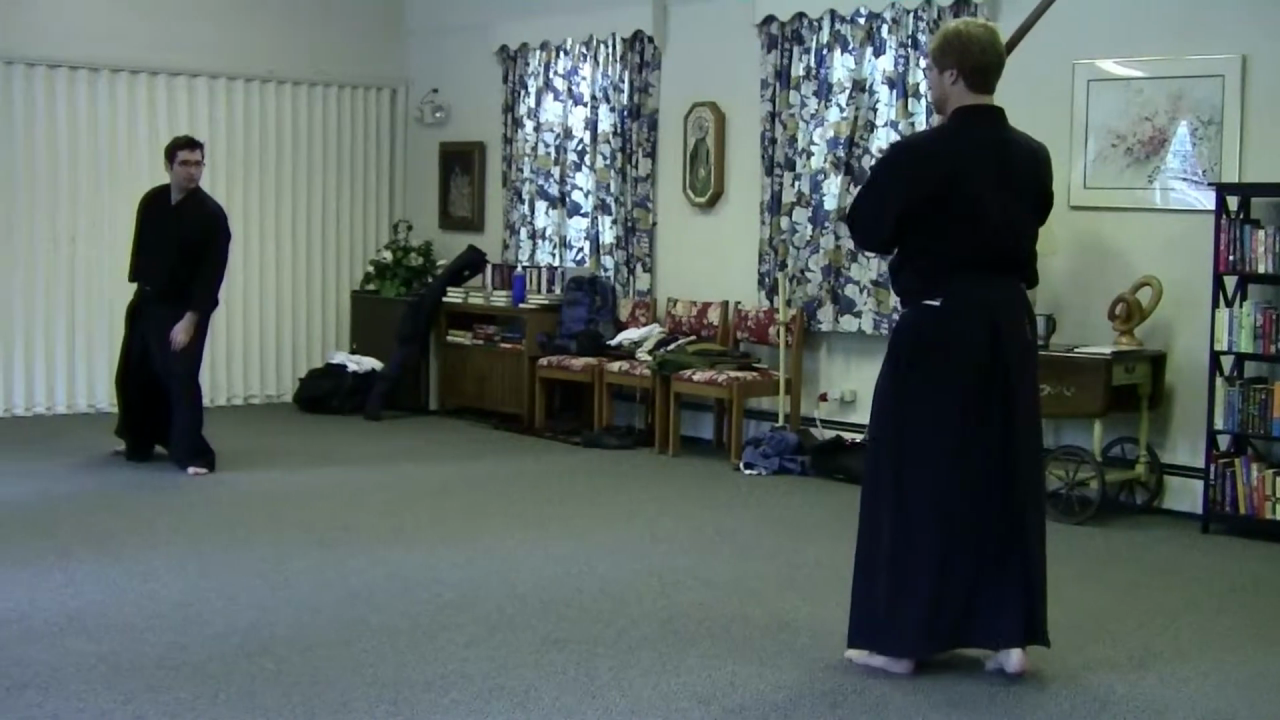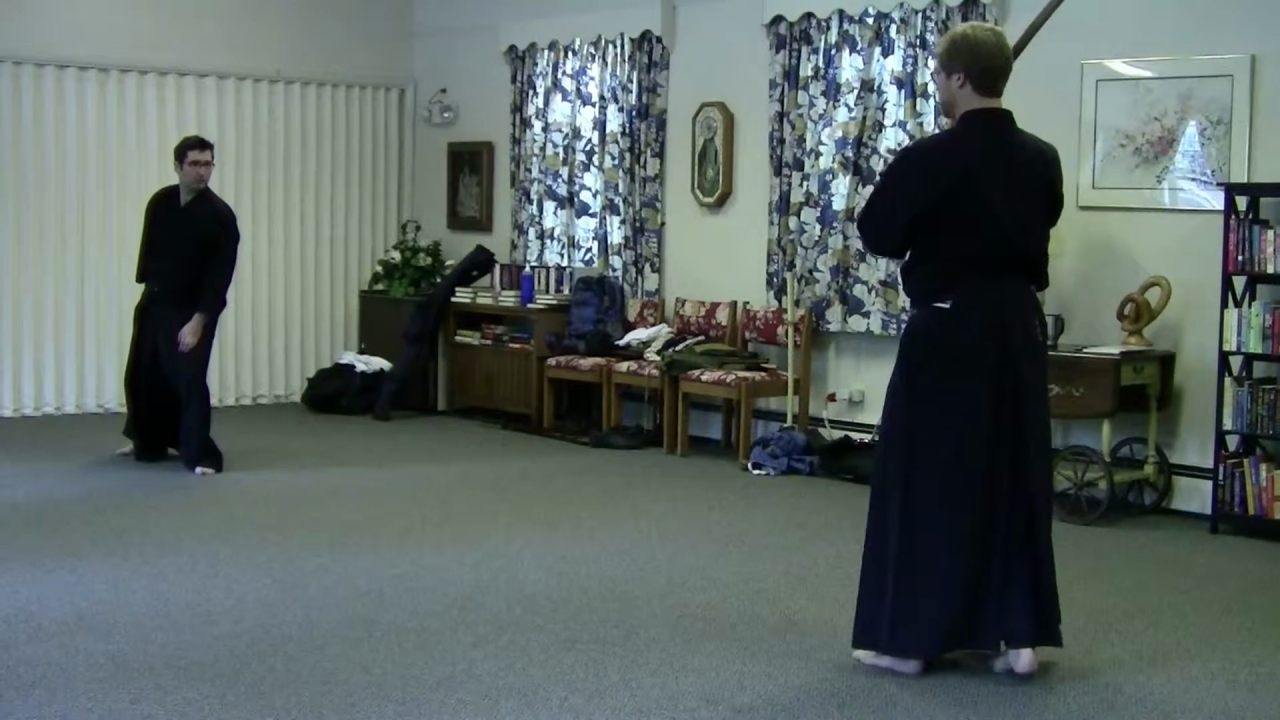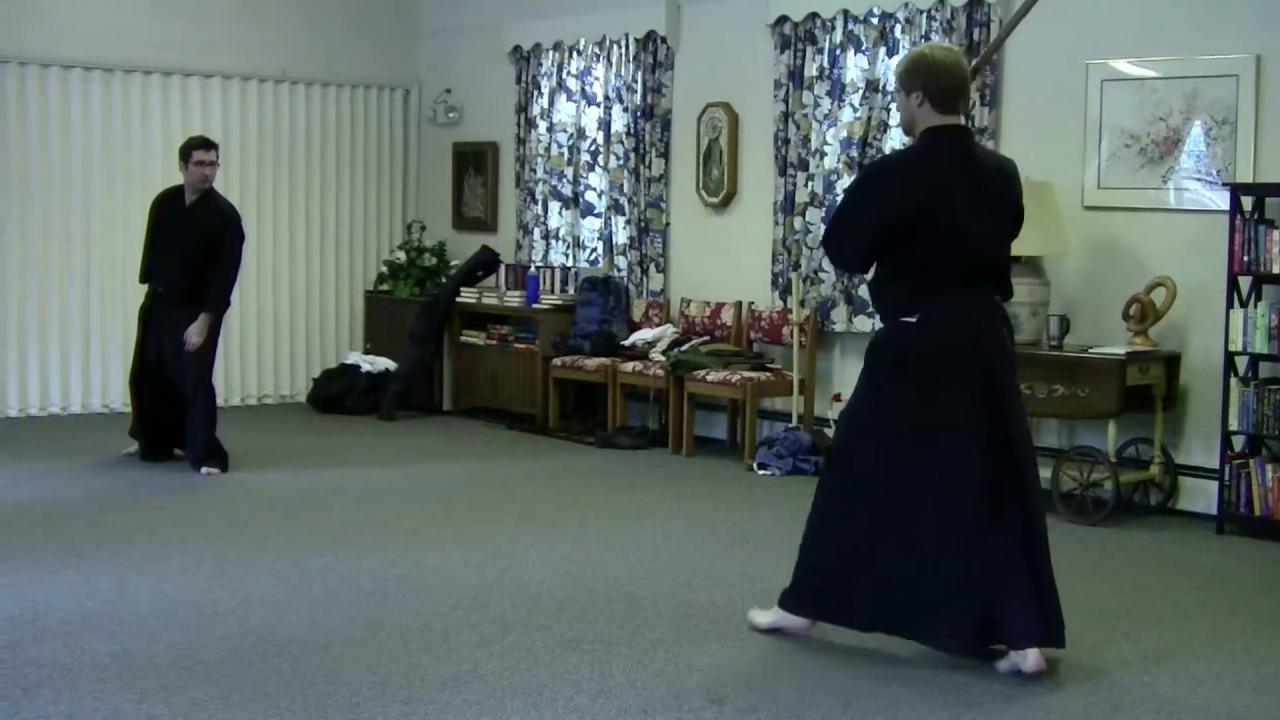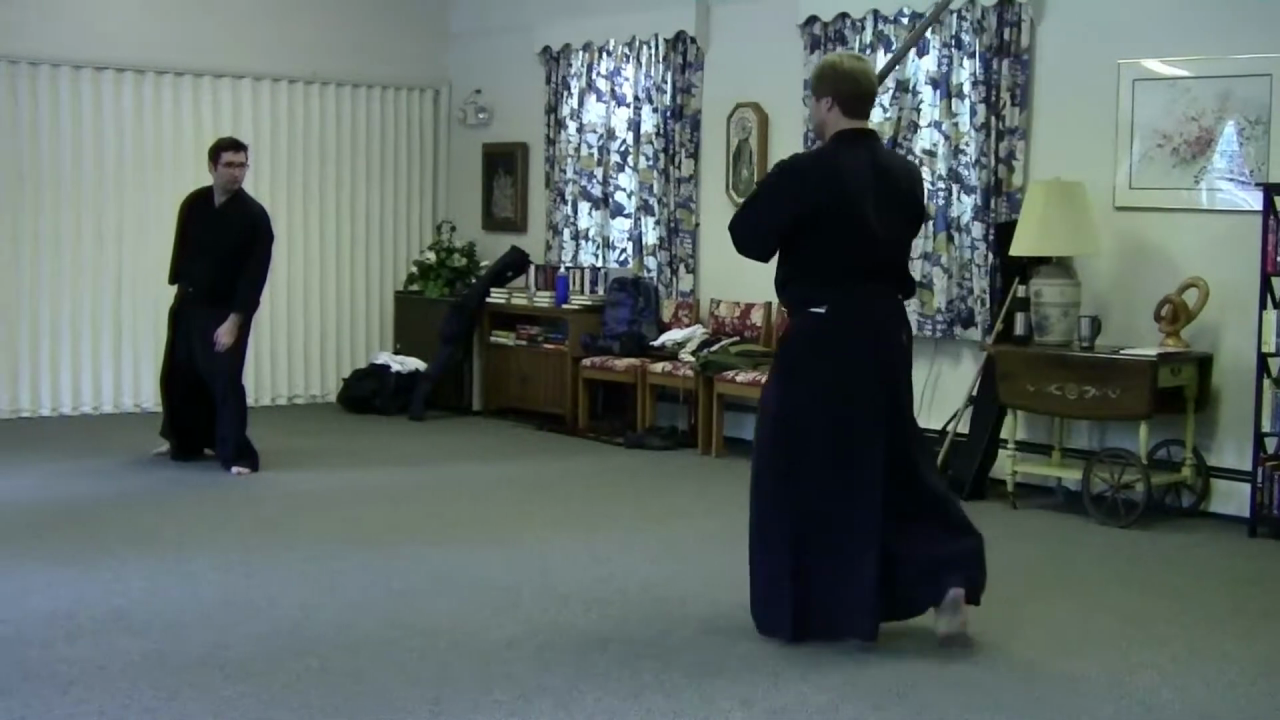
dt=0.4s
person 1, frame 1
left shoulder: (919, 154)
right shoulder: (1032, 157)
left elbow: (867, 229)
left hip: (937, 326)
right hip: (1008, 325)
left knee: (913, 476)
right knee: (1007, 476)
left ankle: (896, 636)
right ankle: (1010, 635)
person 1, frame 2
left shoulder: (930, 158)
right shoulder: (1042, 159)
left elbow: (878, 234)
left hip: (948, 329)
right hip: (1018, 327)
left knee: (919, 476)
right knee: (1016, 477)
left ankle: (903, 634)
right ankle: (1019, 635)
person 1, frame 3
left shoulder: (893, 176)
right shoulder: (1001, 172)
left elbow: (843, 249)
left hip: (918, 341)
right hip: (986, 338)
left knee: (861, 467)
right knee: (1001, 480)
left ankle: (807, 603)
right ankle: (1028, 634)
person 1, frame 4
left shoulder: (803, 173)
right shoulder: (904, 174)
left elbow: (749, 238)
left hip: (823, 334)
right hip: (886, 328)
left knee: (797, 465)
right knee: (894, 458)
left ankle: (804, 605)
right ankle: (947, 576)
person 2, frame 1
left shoulder: (210, 214)
right shoulder: (151, 202)
left elbow: (211, 274)
right elbow: (141, 250)
left wrist: (190, 320)
right wrist: (142, 288)
left hip: (183, 308)
right hip: (146, 302)
left knee: (181, 376)
right knee: (134, 374)
left ankle: (193, 454)
right ankle: (137, 441)
person 2, frame 2
left shoulder: (220, 215)
right shoulder: (160, 202)
left elbow: (220, 274)
right elbow: (149, 250)
left wrist: (199, 321)
right wrist: (149, 288)
left hip: (192, 310)
right hip: (154, 303)
left knee: (189, 378)
right knee: (143, 375)
left ankle: (201, 455)
right ankle: (148, 442)
person 2, frame 3
left shoulder: (224, 215)
right shoulder: (164, 202)
left elbow: (225, 274)
right elbow: (152, 250)
left wrist: (204, 320)
right wrist: (152, 290)
left hip: (197, 310)
right hip: (159, 304)
left knee: (195, 379)
right knee: (148, 375)
left ankle: (207, 455)
right ankle: (153, 442)
person 2, frame 4
left shoulder: (254, 216)
right shoulder: (193, 204)
left elbow: (254, 275)
right elbow: (182, 252)
left wrist: (235, 321)
right wrist: (182, 290)
left hip: (226, 311)
right hip: (188, 305)
left knee: (225, 379)
right knee: (179, 376)
left ankle: (237, 454)
right ankle: (184, 442)
